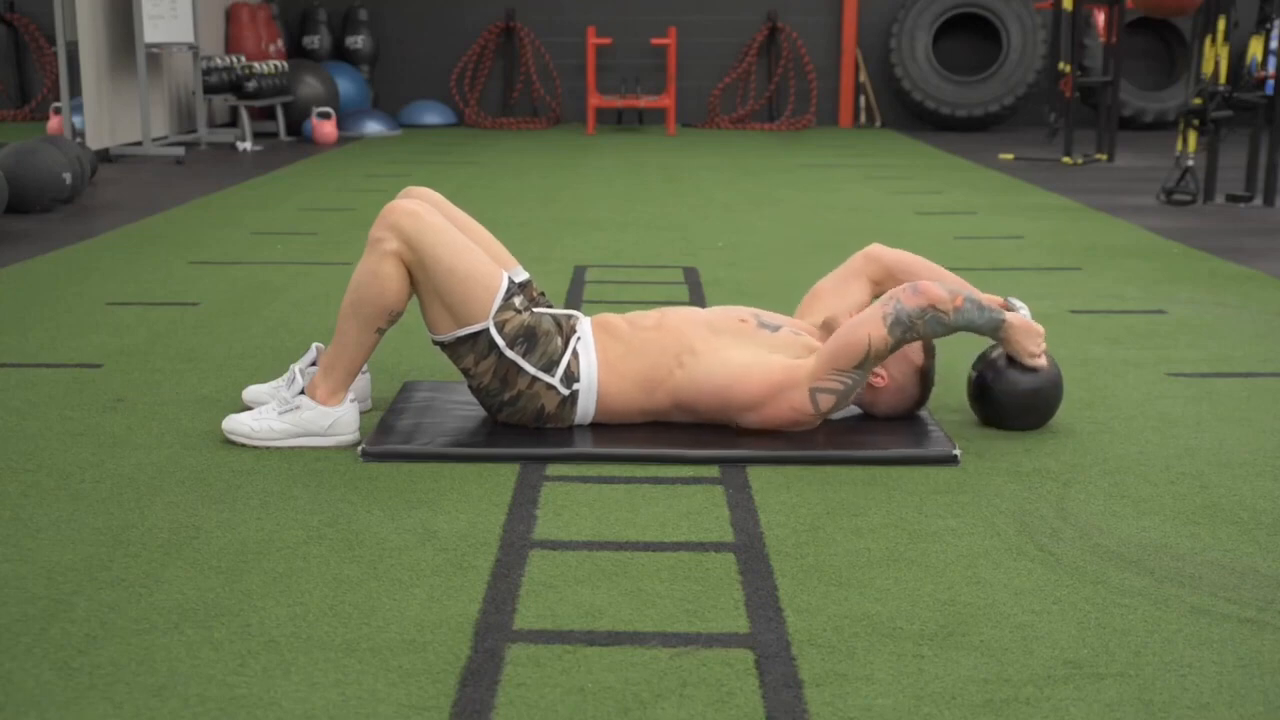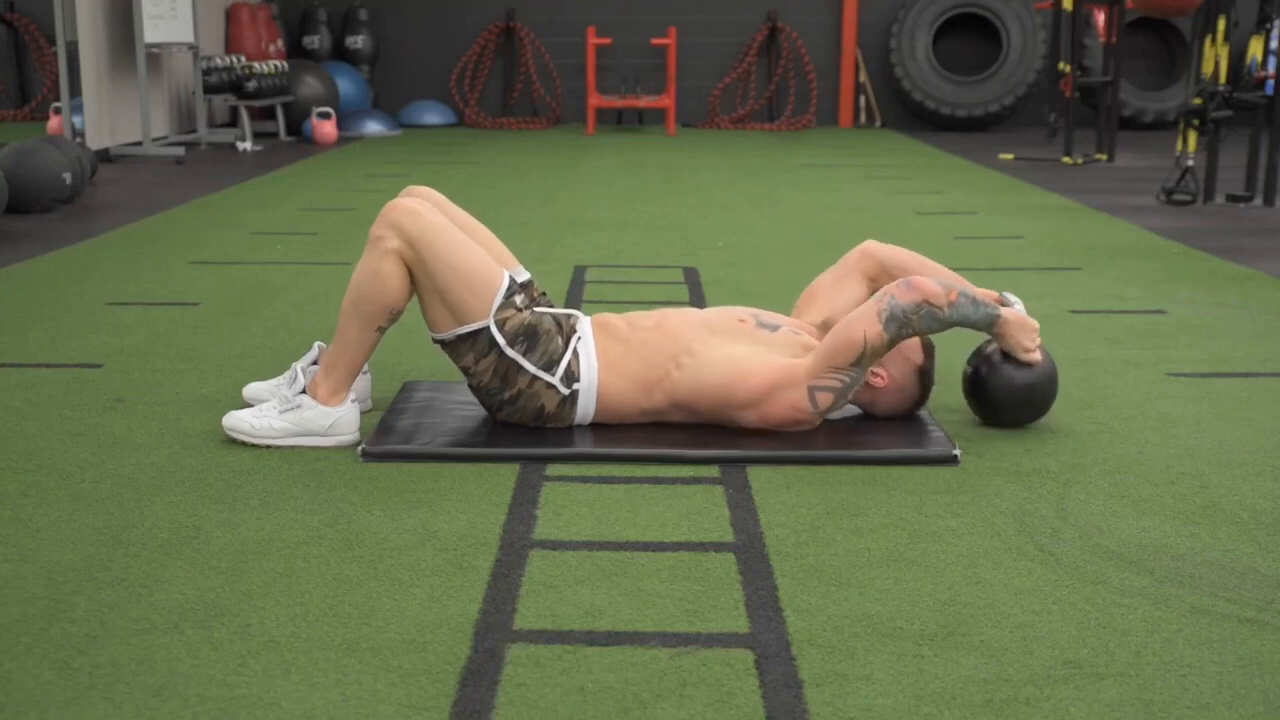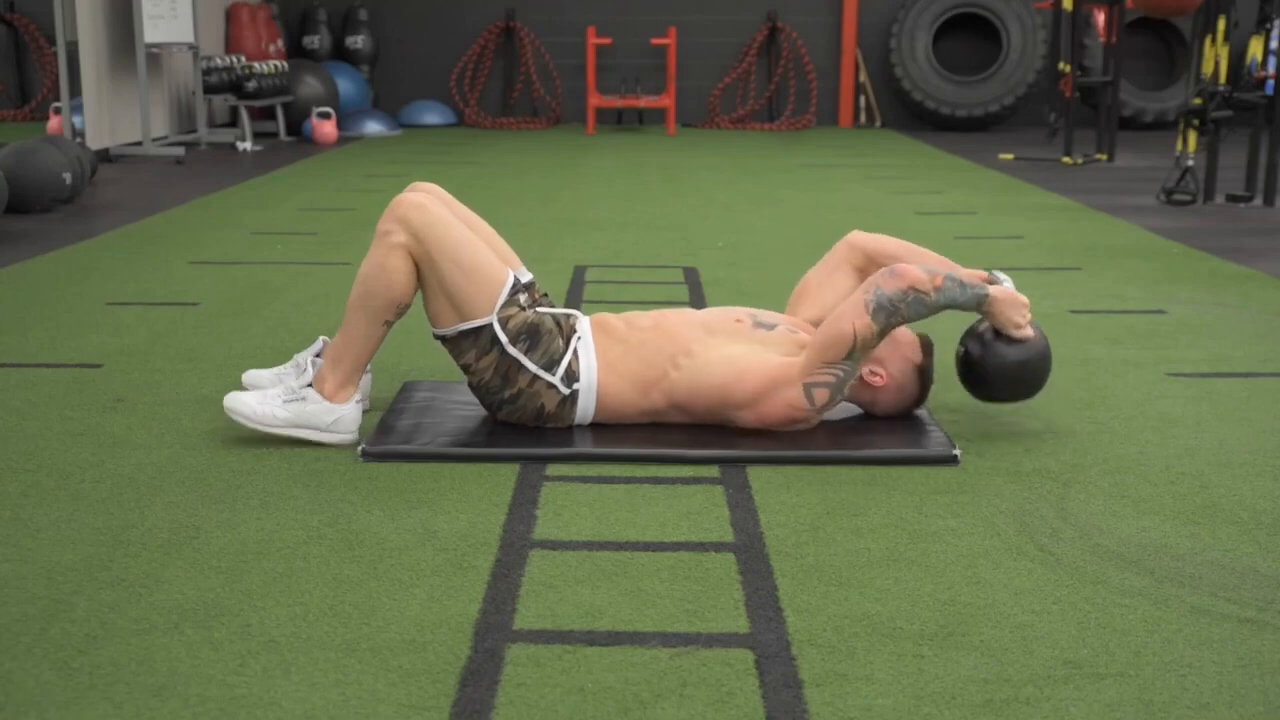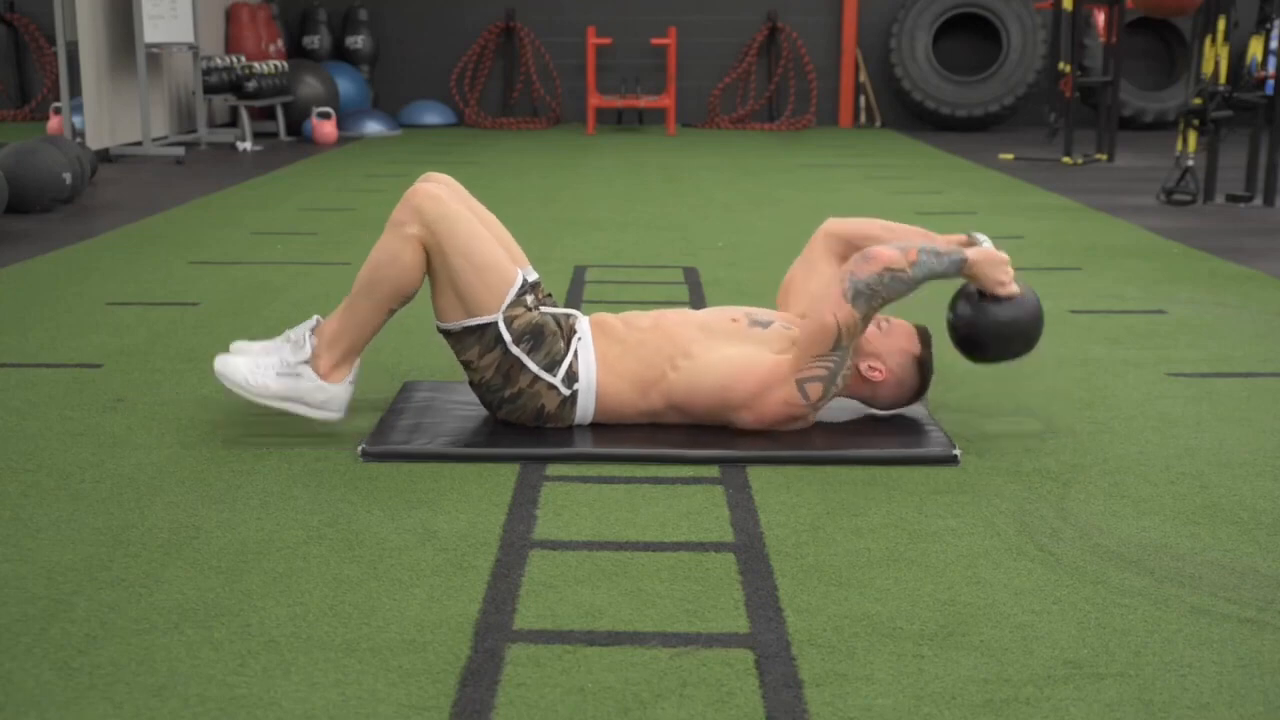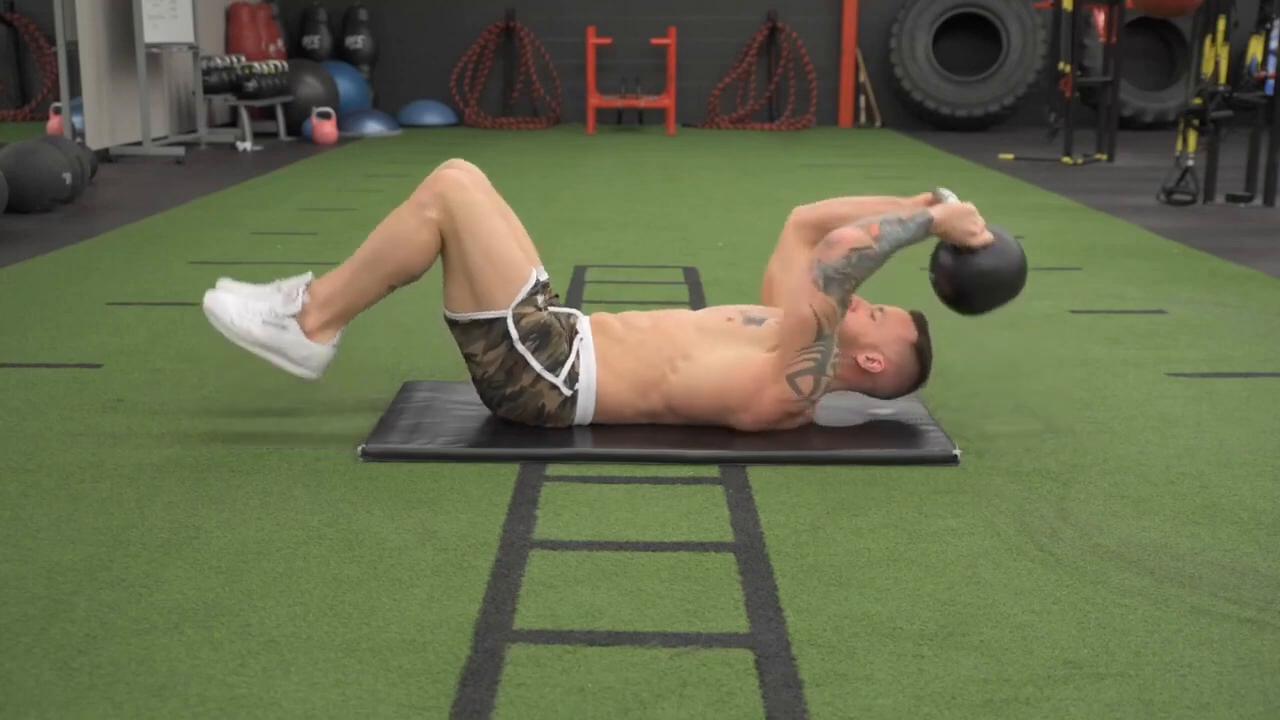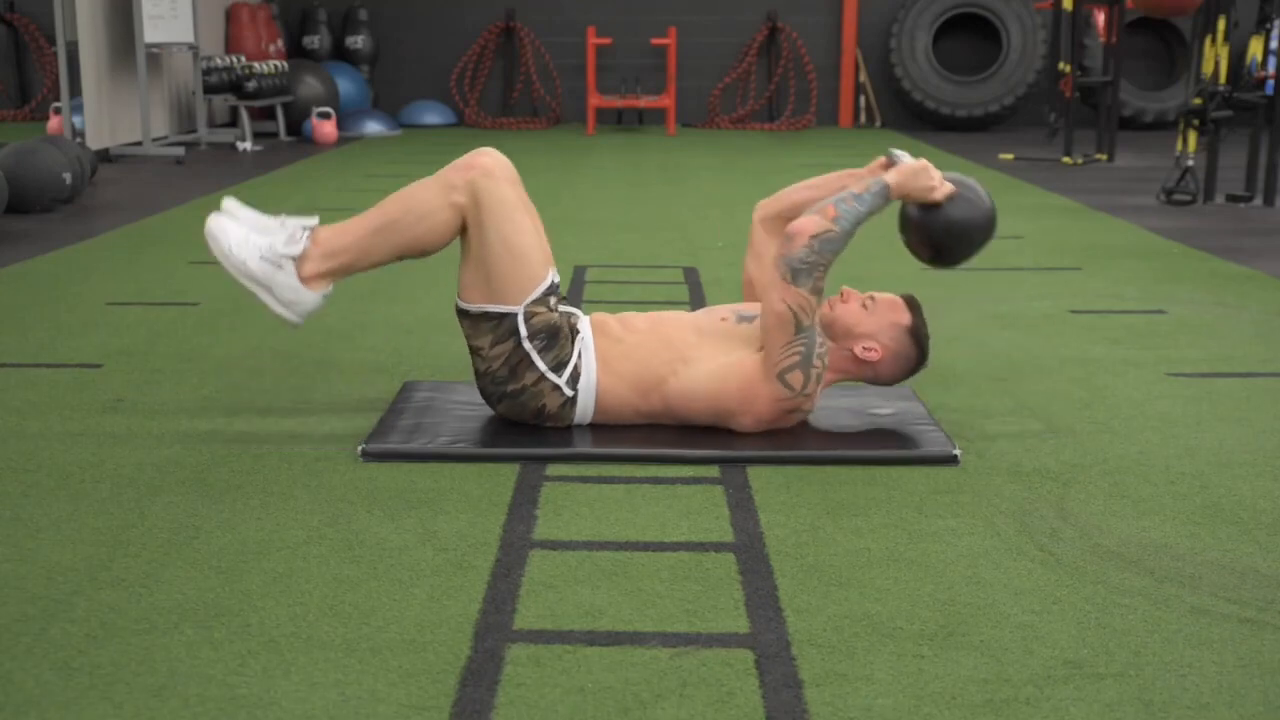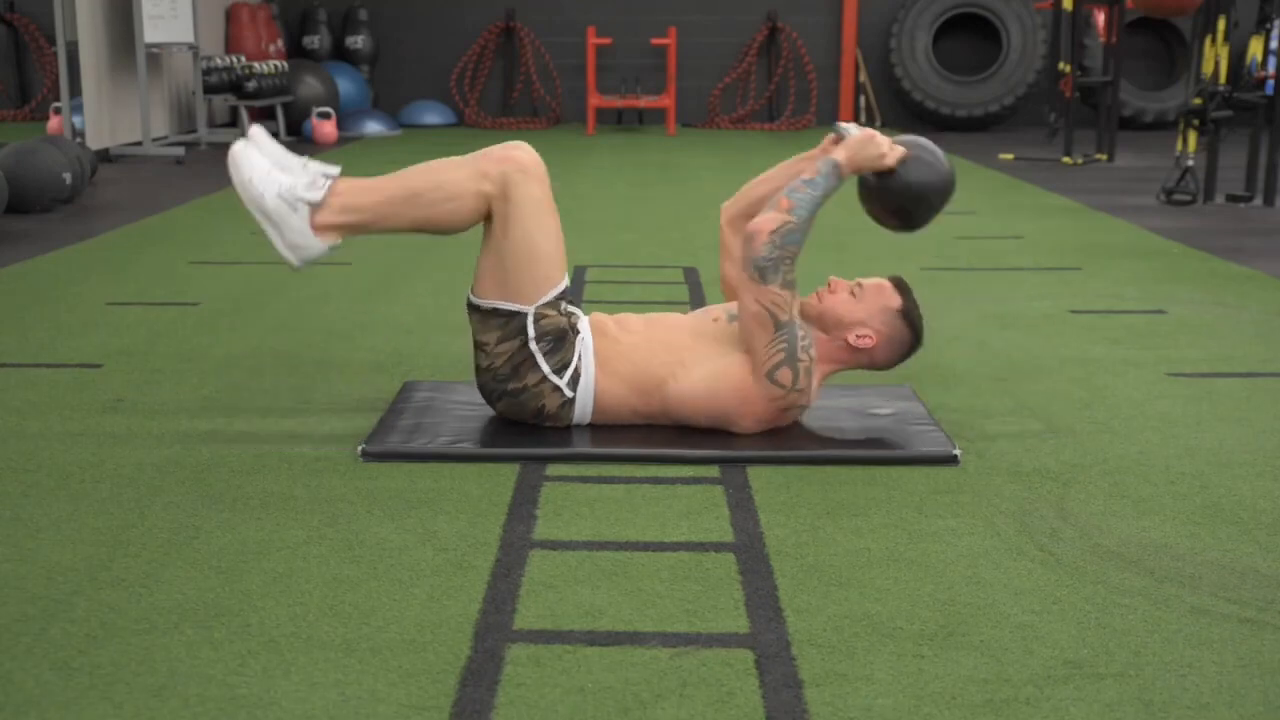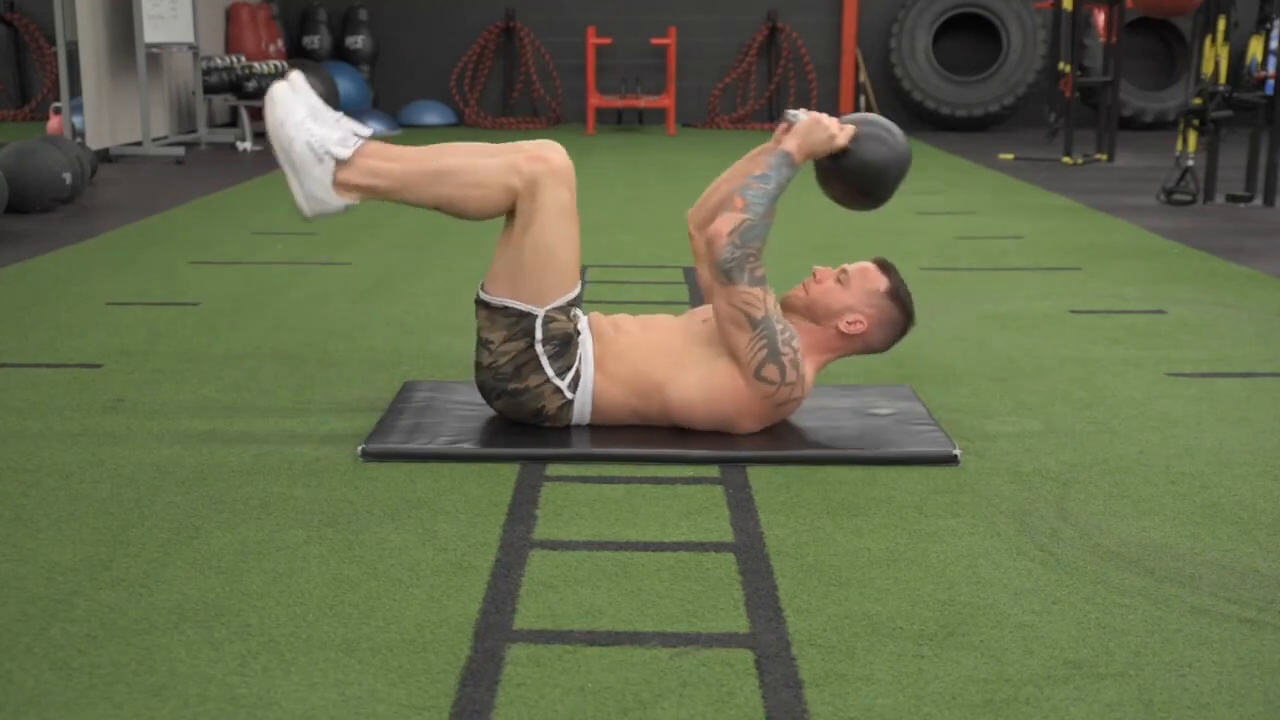
dt=0.1s
person 1, frame 1
left shoulder: (811, 395)
right shoulder: (813, 337)
left elbow: (920, 299)
right elbow: (876, 259)
left wrist: (999, 322)
right wrist: (995, 303)
left hip: (542, 378)
right hip: (556, 336)
left knee: (400, 225)
right knee: (415, 201)
left ankle: (324, 403)
right ankle: (335, 372)
person 1, frame 2
left shoulder: (812, 392)
right shoulder: (811, 342)
left elbow: (916, 289)
right elbow: (871, 257)
left wrist: (995, 316)
right wrist: (993, 298)
left hip: (545, 377)
right hip: (561, 339)
left knee: (401, 224)
right knee: (417, 203)
left ankle: (325, 402)
right ankle: (336, 371)
person 1, frame 3
left shoulder: (806, 392)
right shoulder: (804, 339)
left elbow: (902, 280)
right elbow: (859, 247)
left wrist: (985, 297)
right wrist: (980, 282)
left hip: (545, 377)
right hip: (560, 337)
left knee: (408, 220)
right knee: (422, 199)
left ankle: (329, 396)
right ankle: (339, 364)
person 1, frame 4
left shoulder: (804, 391)
right shoulder: (800, 339)
left elbow: (873, 267)
right elbow: (837, 238)
left wrist: (967, 256)
right wrist: (955, 245)
left hip: (541, 375)
right hip: (561, 344)
left knee: (430, 198)
right knee: (433, 197)
left ankle: (322, 373)
right ankle: (321, 350)
person 1, frame 5
left shoulder: (793, 389)
right shoulder: (787, 338)
left elbow: (842, 251)
right elbow: (805, 222)
left wrist: (931, 219)
right wrist: (924, 204)
left hip: (541, 374)
right hip: (558, 339)
left knee: (456, 184)
right knee: (453, 188)
left ankle: (310, 327)
right ankle: (313, 306)
person 1, frame 6
left shoulder: (795, 386)
right shoulder: (779, 350)
left elbow: (798, 246)
right elbow: (771, 221)
left wrist: (885, 183)
right wrist: (886, 174)
left hip: (539, 376)
right hip: (559, 349)
left knee: (483, 170)
right knee: (481, 180)
left ankle: (304, 271)
right ankle: (307, 251)
person 1, frame 7
left shoulder: (785, 384)
right shoulder: (772, 350)
left elbow: (760, 243)
right elbow: (736, 216)
left wrist: (840, 162)
right wrist: (833, 154)
left hip: (540, 373)
right hip: (558, 347)
left knee: (512, 164)
right knee: (505, 174)
left ankle: (315, 215)
right ankle: (322, 201)
person 1, frame 8
left shoulder: (782, 374)
right shoulder: (767, 342)
left elbow: (723, 248)
right elbow: (710, 224)
left wrist: (793, 155)
right wrist: (789, 146)
left hip: (539, 381)
right hip: (549, 358)
left knee: (547, 164)
right knee: (539, 168)
left ankle: (338, 172)
right ankle: (348, 156)
